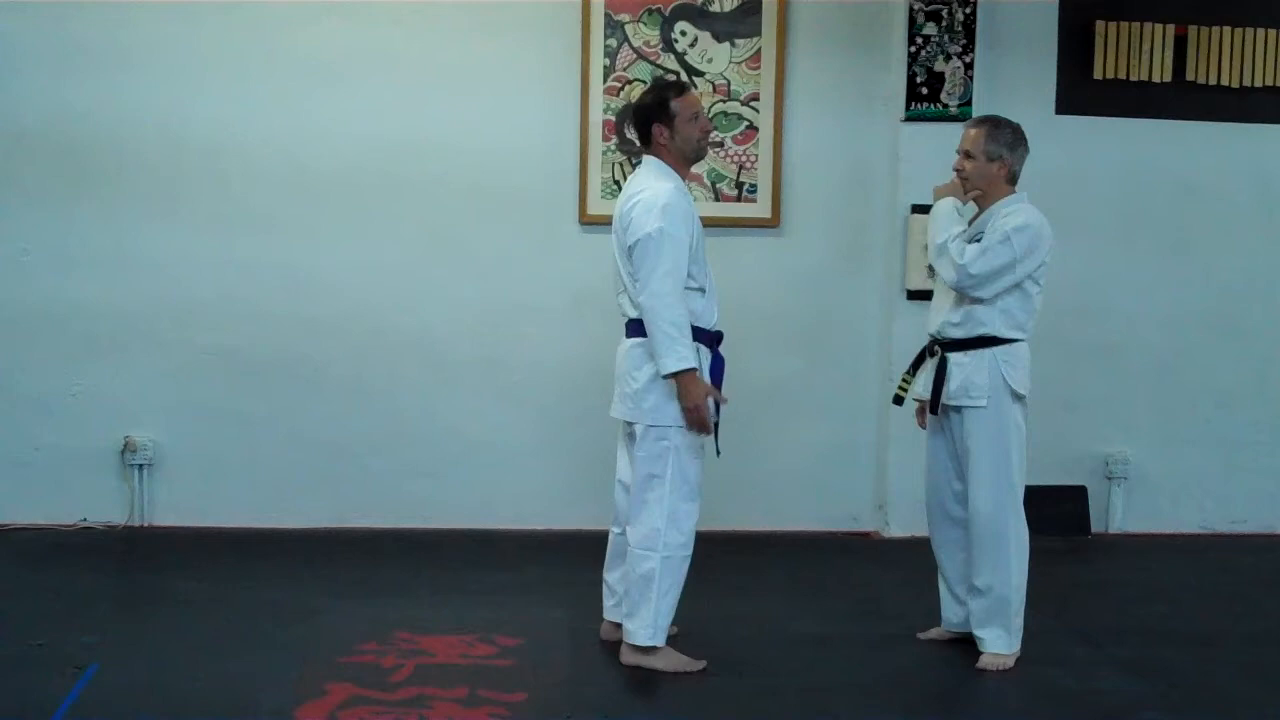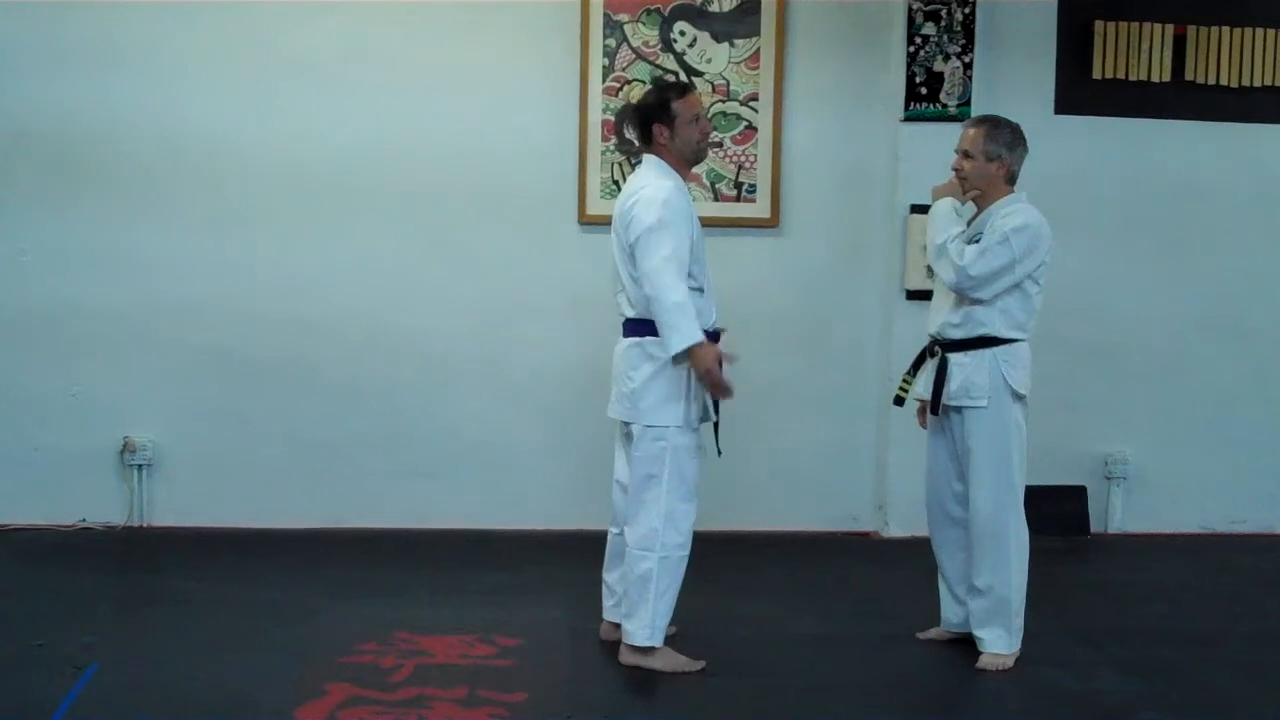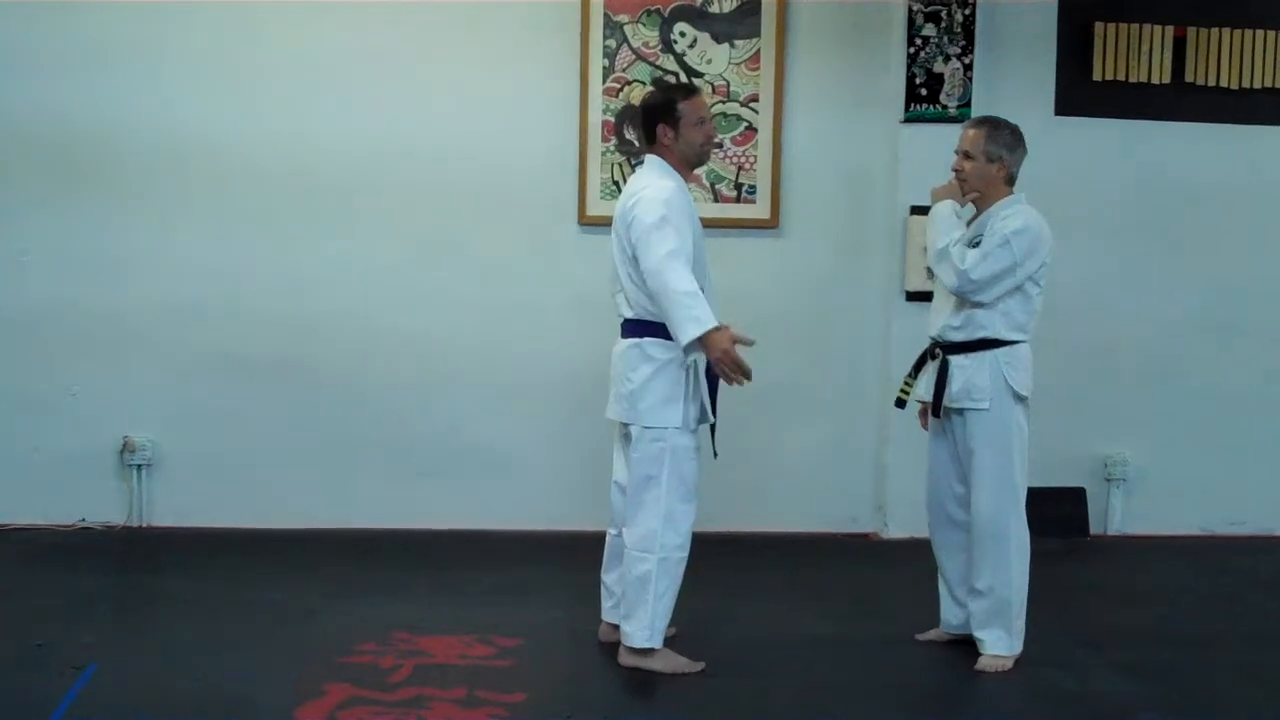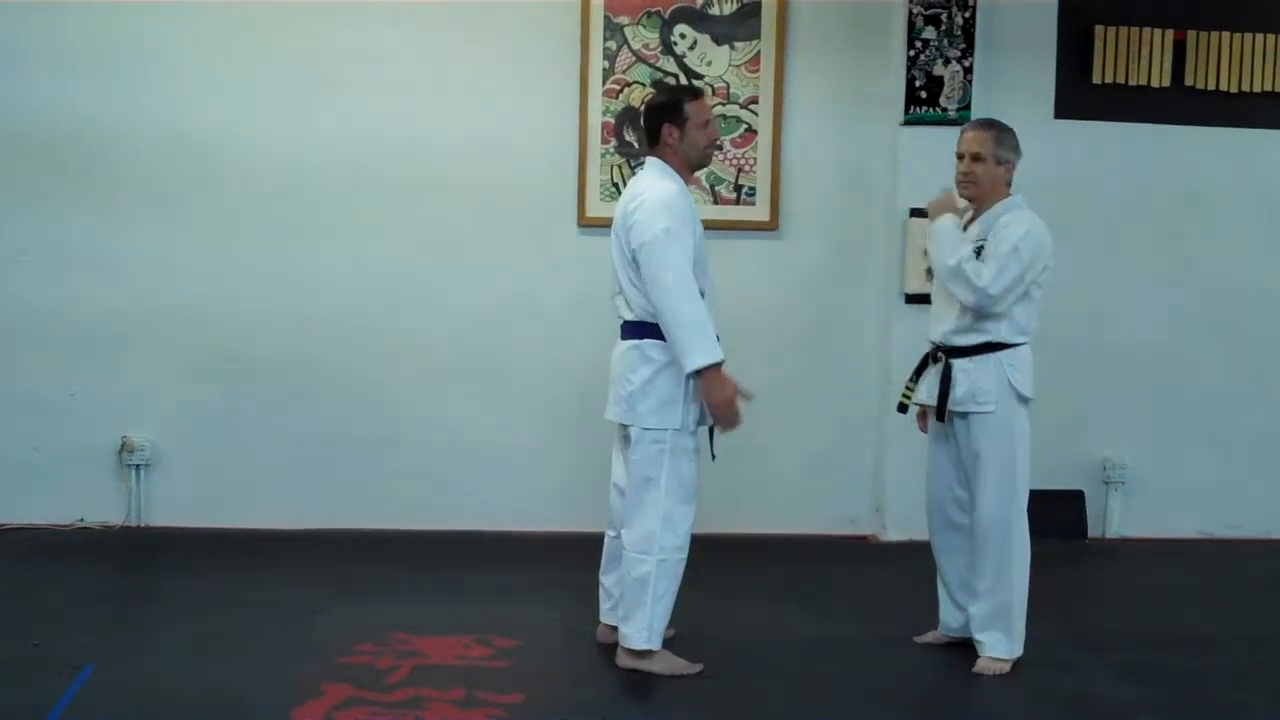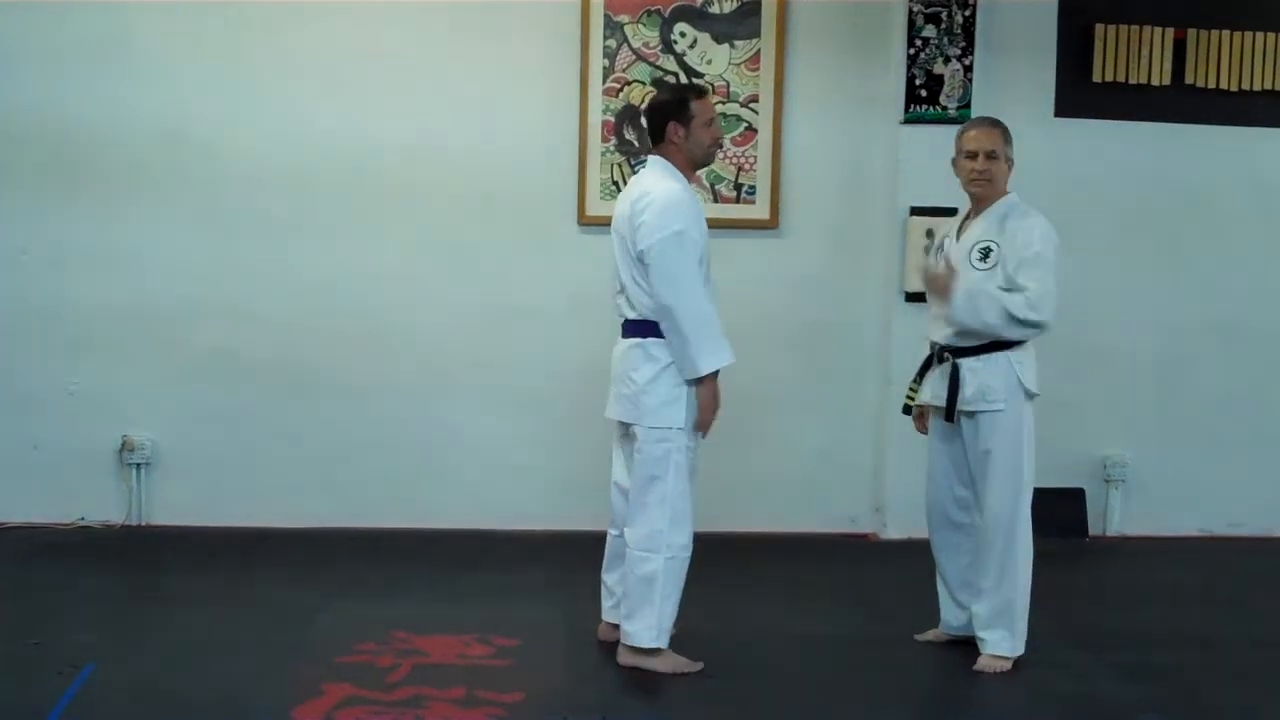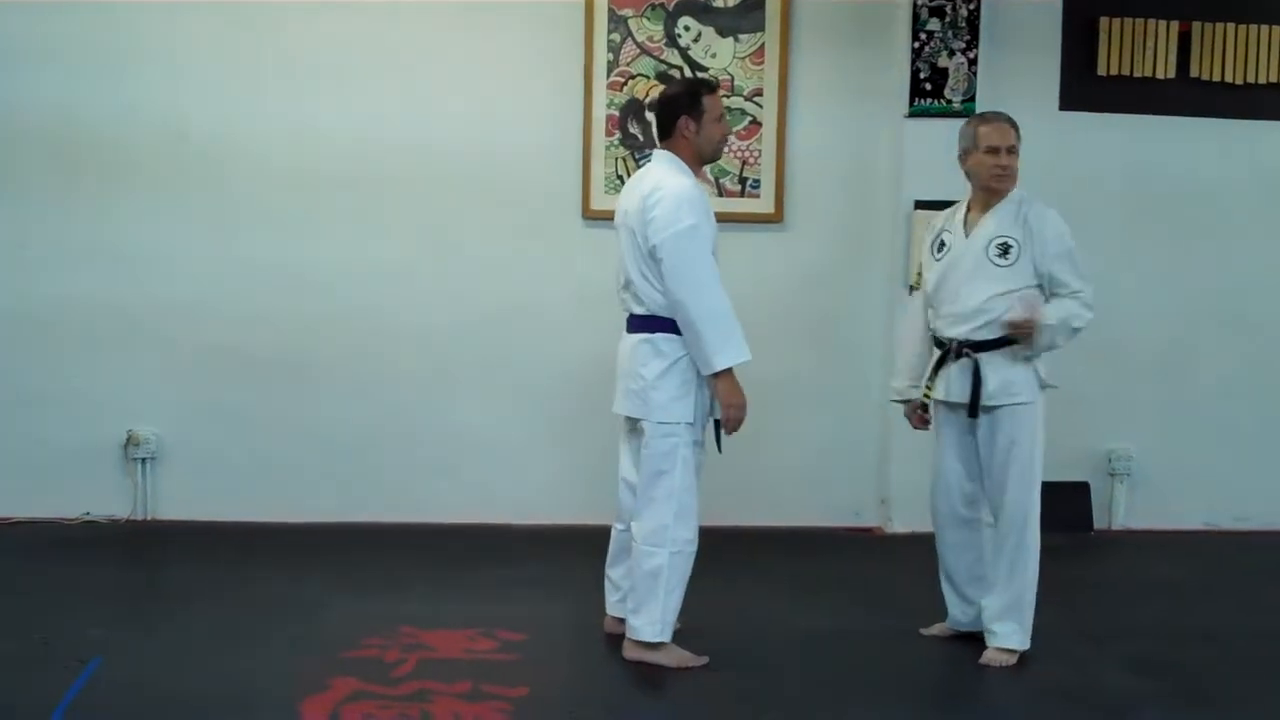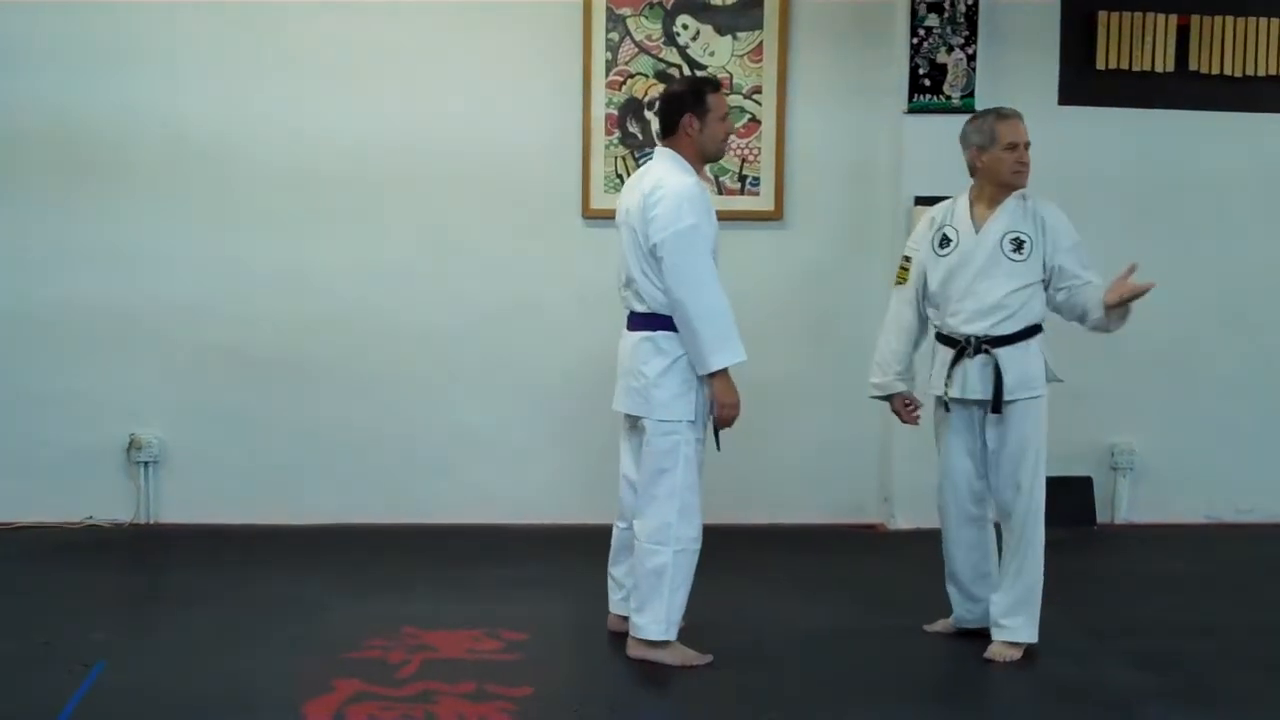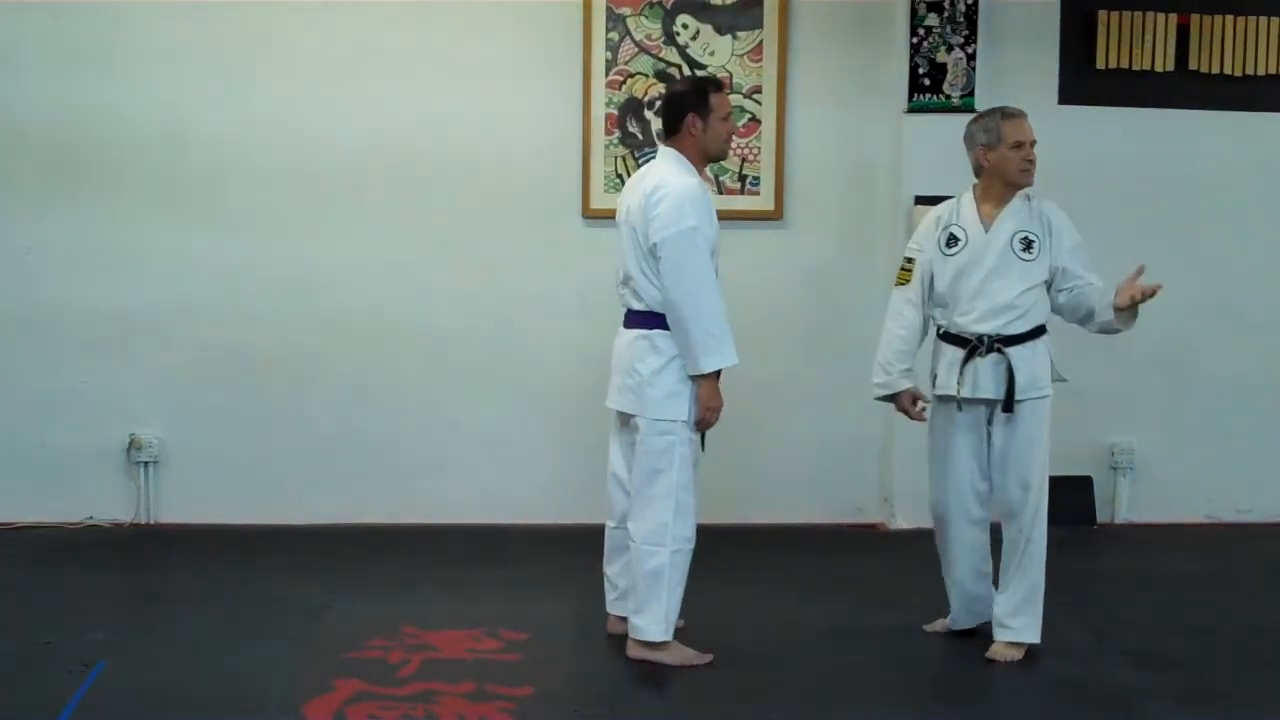
dt=0.2s
person 1, frame 1
left shoulder: (651, 189)
right shoulder: (661, 199)
right elbow: (661, 297)
right wrist: (687, 375)
left hip: (653, 361)
right hip: (665, 367)
left knee: (638, 500)
right knee: (665, 511)
left ankle: (621, 615)
right ankle: (643, 640)
person 1, frame 2
left shoulder: (652, 188)
right shoulder: (660, 196)
right elbow: (664, 281)
right wrist: (697, 346)
left hip: (651, 359)
right hip: (662, 364)
left knee: (636, 500)
right knee: (663, 510)
left ankle: (620, 615)
right ankle: (642, 639)
person 1, frame 3
left shoulder: (653, 189)
right shoulder: (660, 196)
right elbow: (669, 274)
left wrist: (701, 336)
right wrist: (710, 334)
left hip: (650, 360)
right hip: (661, 365)
left knee: (636, 501)
right knee: (662, 510)
left ankle: (621, 616)
right ankle: (642, 641)
person 1, frame 4
left shoulder: (650, 190)
right shoulder: (665, 199)
right elbow: (674, 293)
right wrist: (710, 369)
left hip: (647, 361)
right hip: (661, 368)
left knee: (634, 502)
right knee: (661, 513)
left ankle: (617, 618)
right ankle: (639, 642)
person 1, frame 5
left shoulder: (644, 189)
right shoulder: (670, 198)
right elbow: (682, 297)
right wrist: (707, 377)
left hip: (642, 358)
right hip: (665, 366)
left knee: (635, 501)
right knee: (663, 513)
left ankle: (618, 615)
right ankle: (642, 641)
person 1, frame 6
left shoulder: (644, 183)
right shoulder: (680, 194)
right elbow: (696, 292)
right wrist: (725, 375)
left hip: (646, 350)
right hip: (671, 360)
left knee: (640, 496)
right knee: (668, 507)
left ankle: (623, 609)
right ankle: (647, 635)
person 1, frame 7
left shoulder: (645, 181)
right shoulder: (681, 192)
right elbow: (695, 293)
right wrist: (720, 374)
left hip: (646, 348)
right hip: (672, 357)
left knee: (641, 494)
right knee: (671, 504)
left ankle: (627, 607)
right ankle: (651, 633)
person 1, frame 8
left shoulder: (646, 180)
right shoulder: (683, 192)
right elbow: (691, 293)
right wrist: (707, 376)
left hip: (641, 348)
right hip: (667, 359)
left knee: (633, 495)
right knee: (665, 505)
left ankle: (625, 608)
right ankle: (650, 634)
person 2, frame 1
left shoulder: (1024, 223)
right shoulder: (975, 220)
left elbow: (964, 274)
left wrist: (946, 208)
right wrist: (930, 382)
left hip: (989, 379)
right hip: (951, 375)
left knee: (993, 509)
right knee: (946, 504)
left ankle: (1000, 632)
right ankle: (962, 615)
person 2, frame 2
left shoulder: (1022, 223)
right shoulder: (977, 220)
left elbow: (963, 274)
left wrist: (946, 208)
right wrist: (932, 382)
left hip: (989, 378)
right hip: (951, 375)
left knee: (993, 509)
right knee: (946, 505)
left ankle: (1000, 632)
right ankle: (961, 616)
person 2, frame 3
left shoulder: (1022, 225)
right shoulder: (973, 222)
left elbow: (965, 280)
left wrist: (944, 212)
right wrist: (932, 383)
left hip: (991, 380)
right hip: (952, 378)
left knee: (994, 511)
right knee: (948, 507)
left ankle: (1000, 635)
right ankle: (961, 617)
person 2, frame 4
left shoulder: (1022, 227)
right shoulder: (966, 226)
left elbow: (980, 295)
left wrist: (946, 225)
right wrist: (929, 387)
left hip: (993, 385)
right hip: (950, 382)
left knee: (996, 515)
right knee: (948, 510)
left ankle: (999, 638)
right ankle: (960, 619)
person 2, frame 5
left shoulder: (1027, 227)
right shoulder: (955, 230)
left elbow: (1034, 311)
left wrist: (957, 295)
right wrist: (923, 389)
left hip: (998, 384)
right hip: (947, 383)
left knee: (1001, 514)
right knee: (947, 509)
left ankle: (1001, 636)
right ankle: (960, 616)
person 2, frame 6
left shoulder: (1040, 223)
right shoulder: (945, 226)
left elbow: (1071, 297)
right elbow: (922, 312)
left wrist: (1042, 324)
right wrist: (911, 385)
left hip: (1009, 381)
right hip: (950, 380)
left knee: (1012, 508)
right knee: (951, 505)
left ankle: (1007, 630)
right ankle: (966, 611)
person 2, frame 7
left shoulder: (1044, 220)
right shoulder: (938, 221)
left elbow: (1071, 291)
right elbow: (907, 305)
left wrist: (1109, 301)
right wrist: (892, 379)
left hip: (1016, 375)
right hip: (954, 374)
left knee: (1018, 503)
right knee: (958, 502)
left ankle: (1013, 625)
right ankle: (971, 608)
person 2, frame 8
left shoulder: (1048, 220)
right shoulder: (940, 221)
left elbow: (1075, 293)
right elbow: (909, 304)
left wrist: (1117, 303)
right wrist: (896, 378)
left hip: (1022, 374)
right hip: (956, 373)
left knee: (1022, 503)
right knee: (956, 499)
left ankle: (1016, 625)
right ankle: (971, 607)
